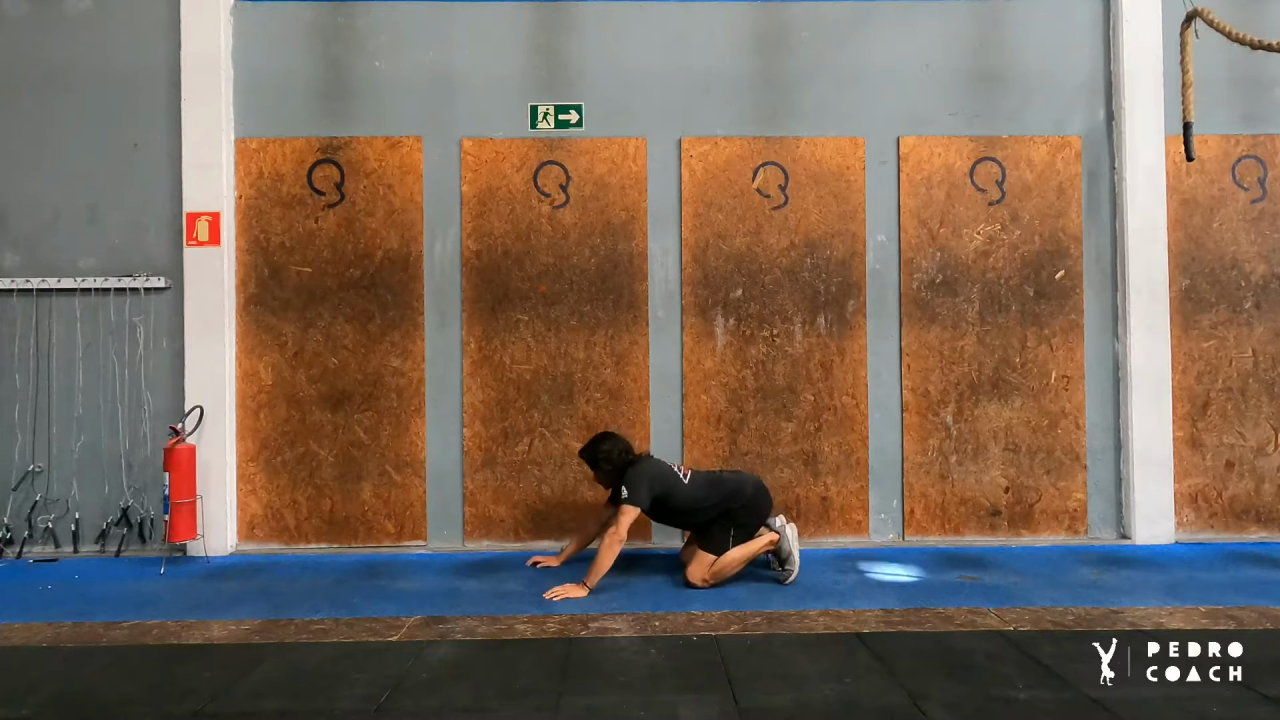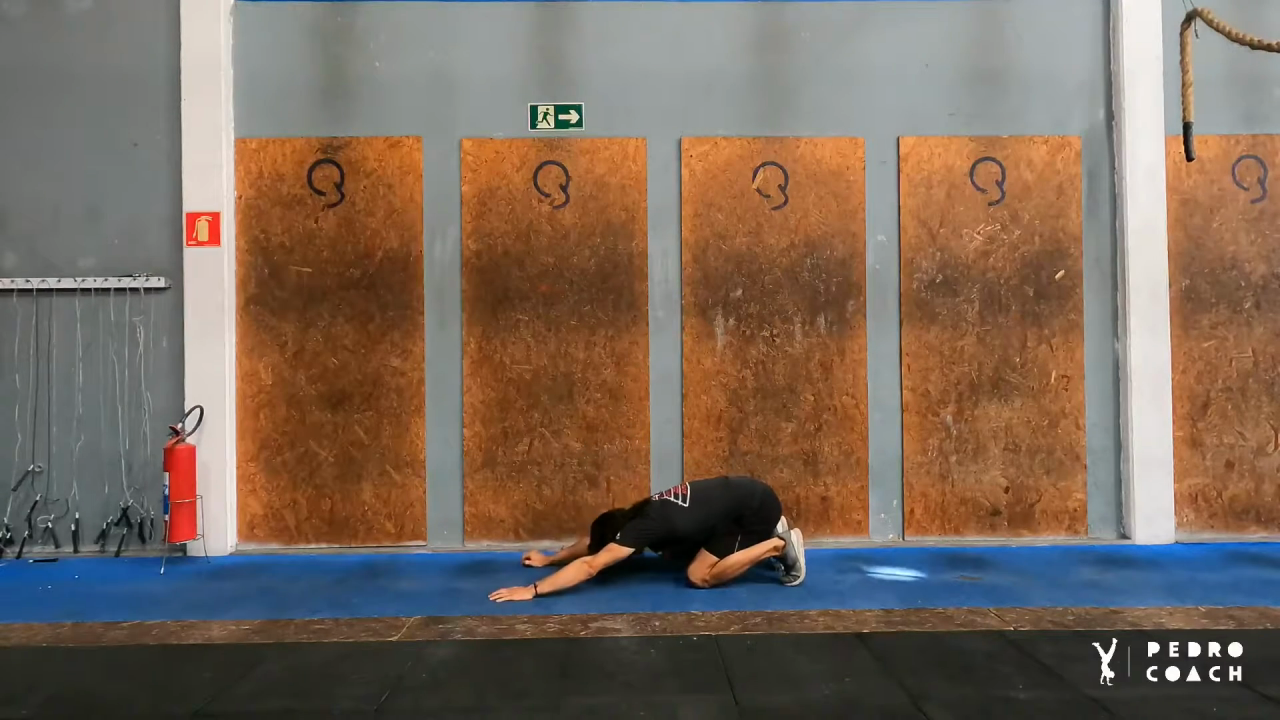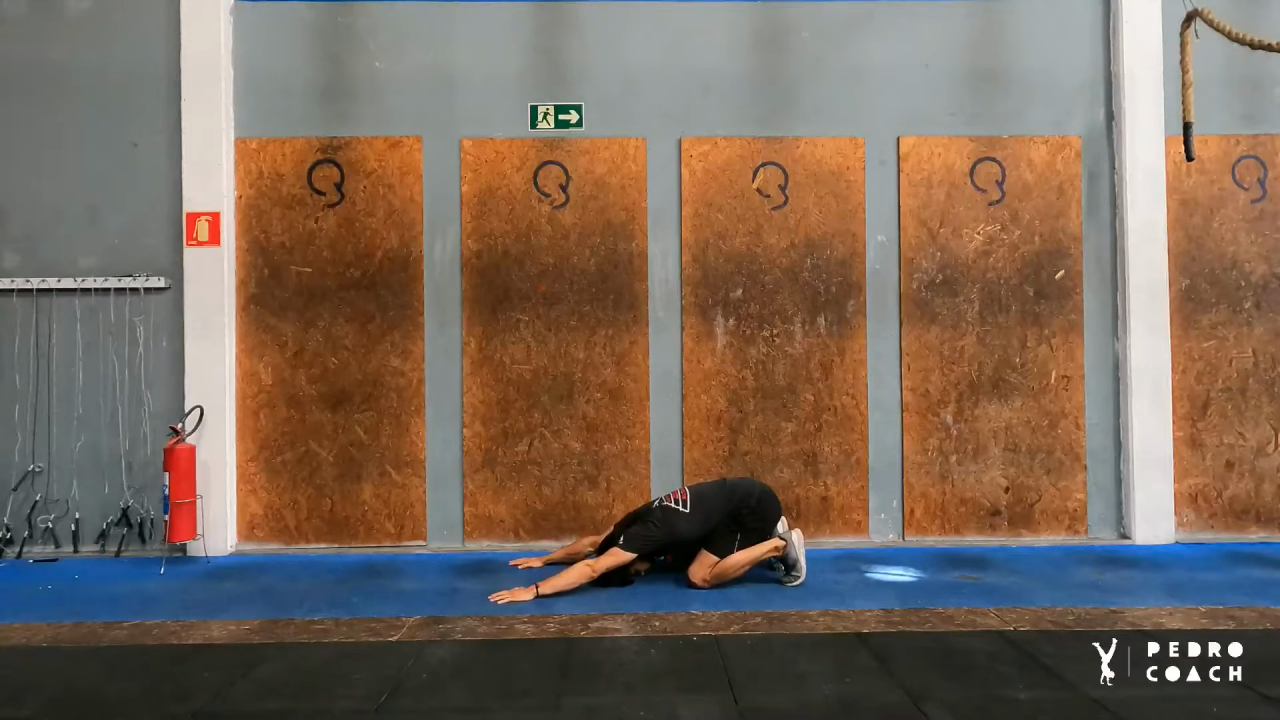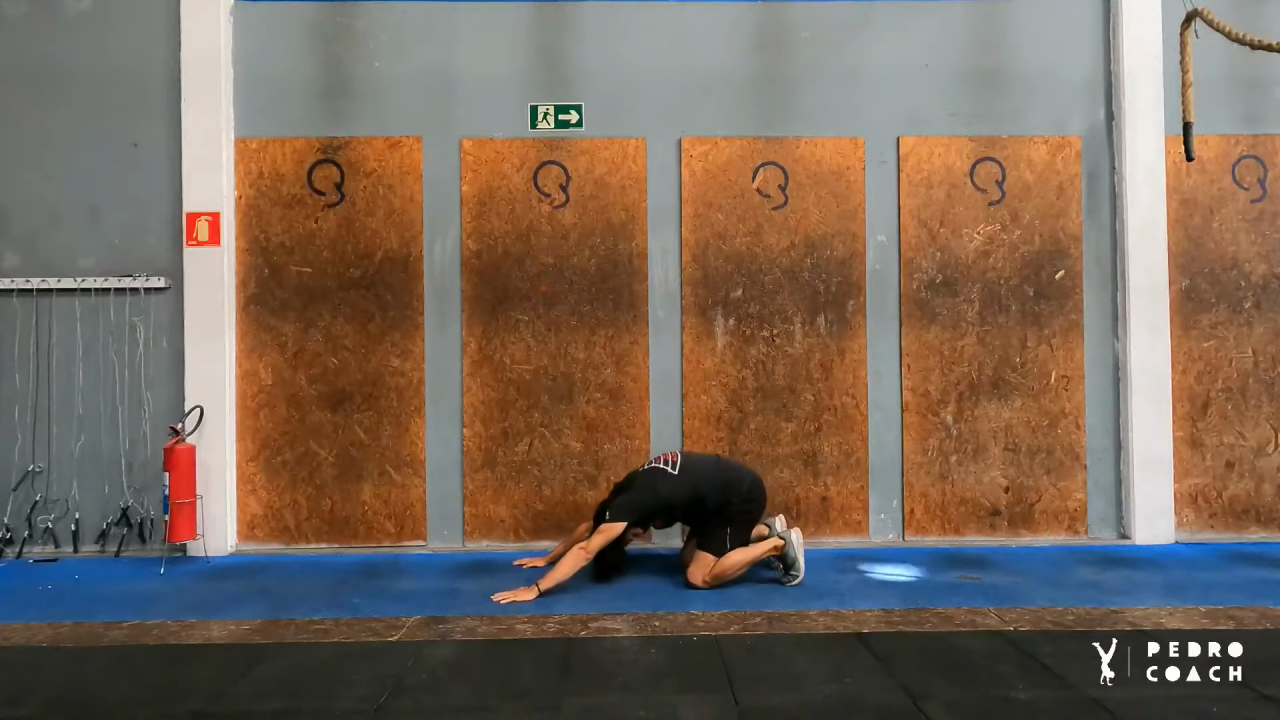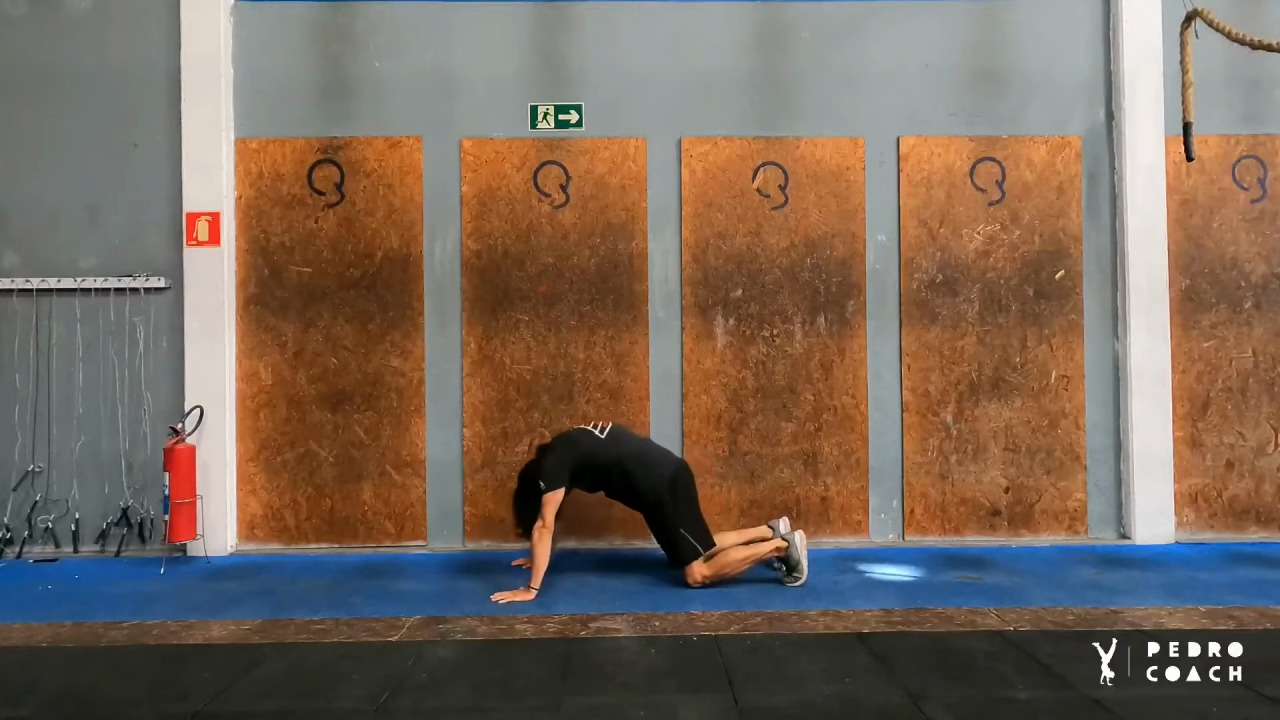
dt=1s
person 1, frame 1
left shoulder: (637, 477)
right shoulder: (631, 474)
left elbow: (616, 536)
right elbow: (600, 523)
left wrist: (584, 587)
right wrist: (560, 557)
left hip: (746, 500)
right hip: (736, 492)
left knee: (698, 576)
right knee: (688, 557)
left ankle: (773, 539)
right ankle: (765, 528)
person 1, frame 2
left shoulder: (644, 527)
right shoulder: (641, 514)
left elbow: (590, 566)
right elbow: (593, 542)
left wrist: (532, 590)
right wrist: (548, 559)
left hip: (755, 506)
right hip: (745, 494)
left knee: (700, 575)
right knee: (692, 557)
left ankle: (778, 545)
right ankle: (770, 534)
person 1, frame 3
left shoulder: (649, 533)
right shoulder: (640, 520)
left elbow: (592, 568)
right elbow: (592, 544)
left wrist: (534, 591)
right wrist: (543, 559)
left hip: (754, 505)
right hip: (742, 495)
left knee: (701, 576)
right knee: (696, 558)
left ankle: (780, 544)
right ankle: (770, 533)
person 1, frame 4
left shoulder: (630, 503)
right shoulder: (630, 492)
left elbow: (586, 550)
right elbow: (588, 528)
left wrist: (535, 589)
right wrist: (547, 559)
left hip: (742, 496)
right hip: (728, 489)
left knee: (699, 576)
right knee: (689, 558)
left ankle: (778, 544)
right ankle: (766, 530)
person 1, frame 5
left shoulder: (551, 464)
right shoulder: (562, 453)
left elbow: (544, 526)
right elbow: (548, 525)
left wrist: (532, 588)
right wrist: (538, 558)
left hip: (662, 486)
right hip: (666, 476)
left knee: (697, 574)
right knee: (699, 550)
left ankle: (781, 546)
right ankle: (771, 531)
